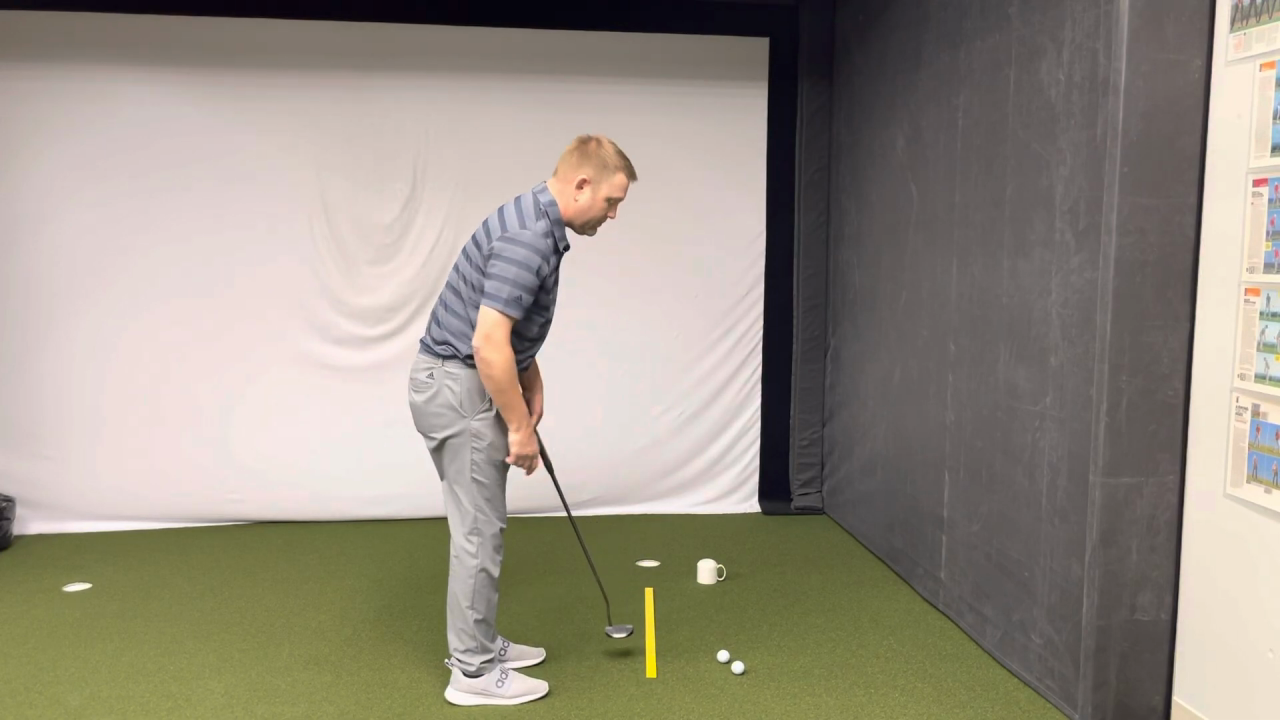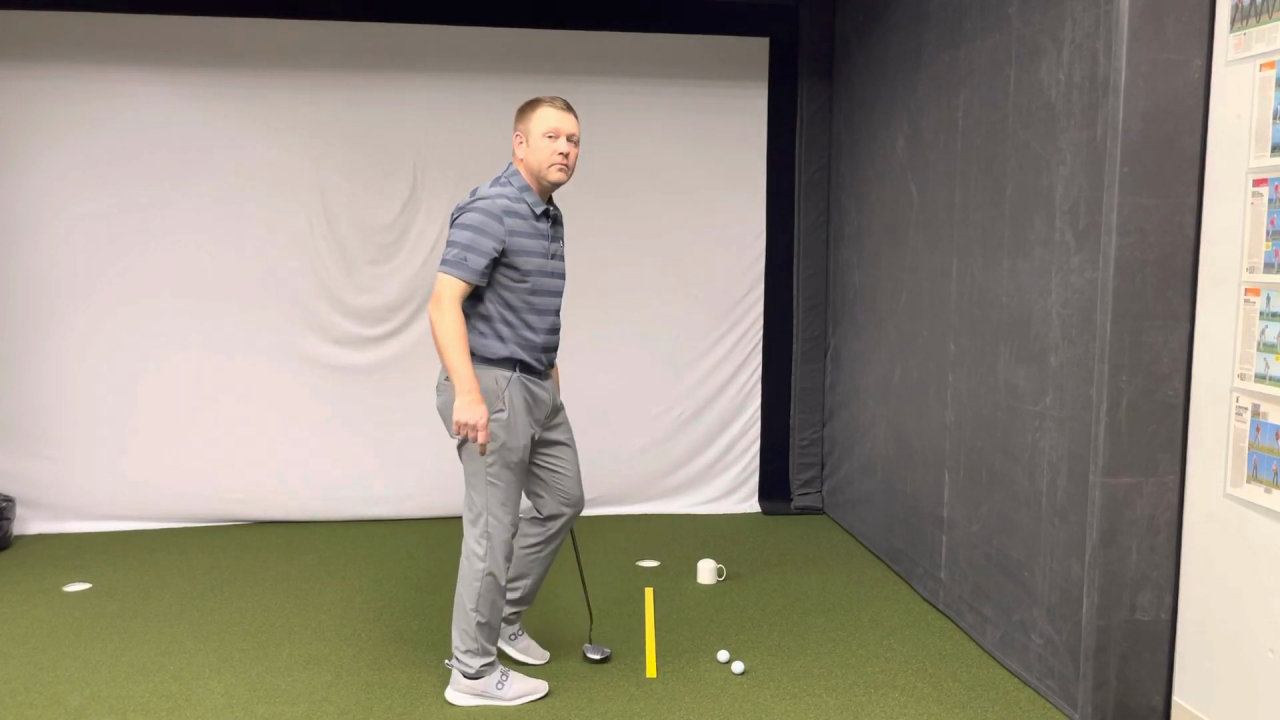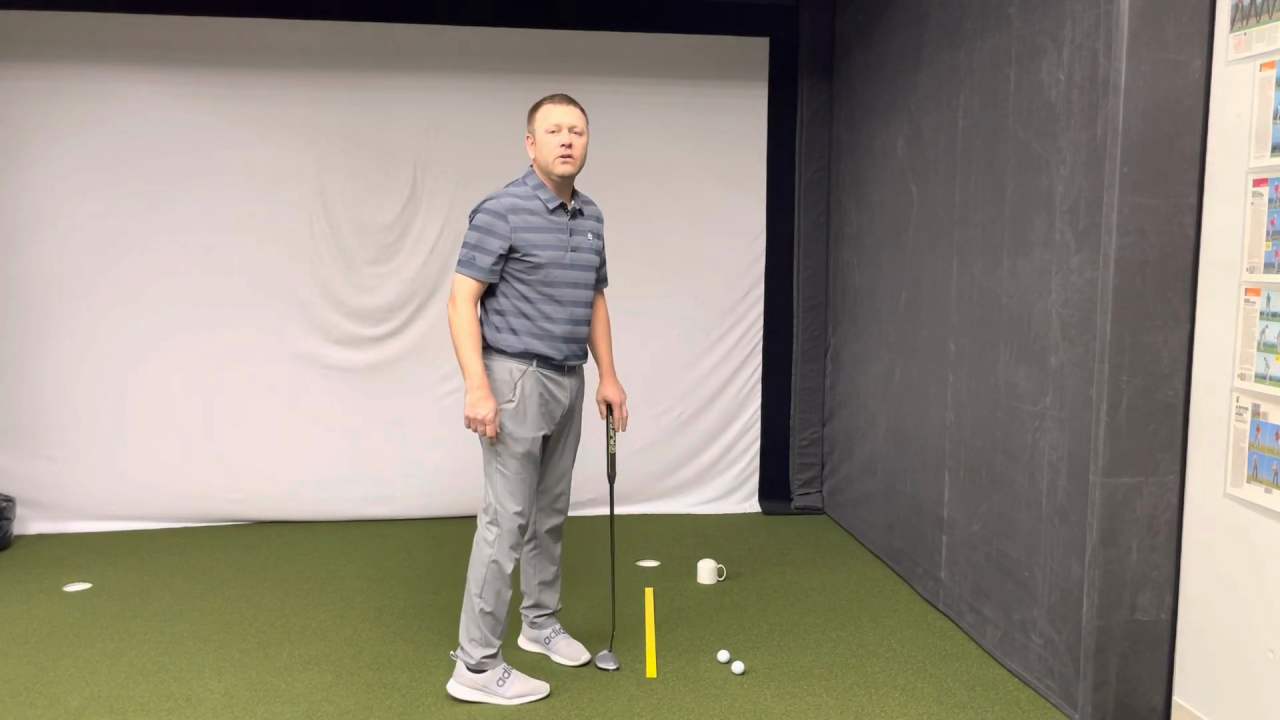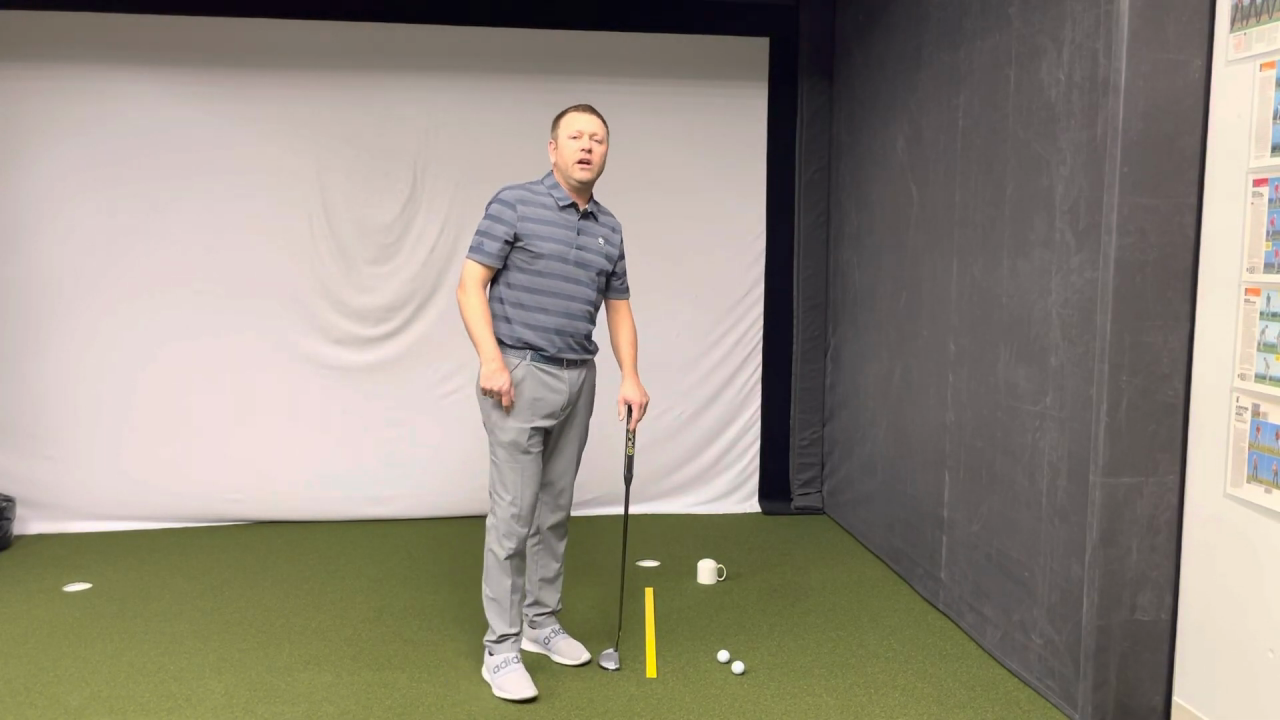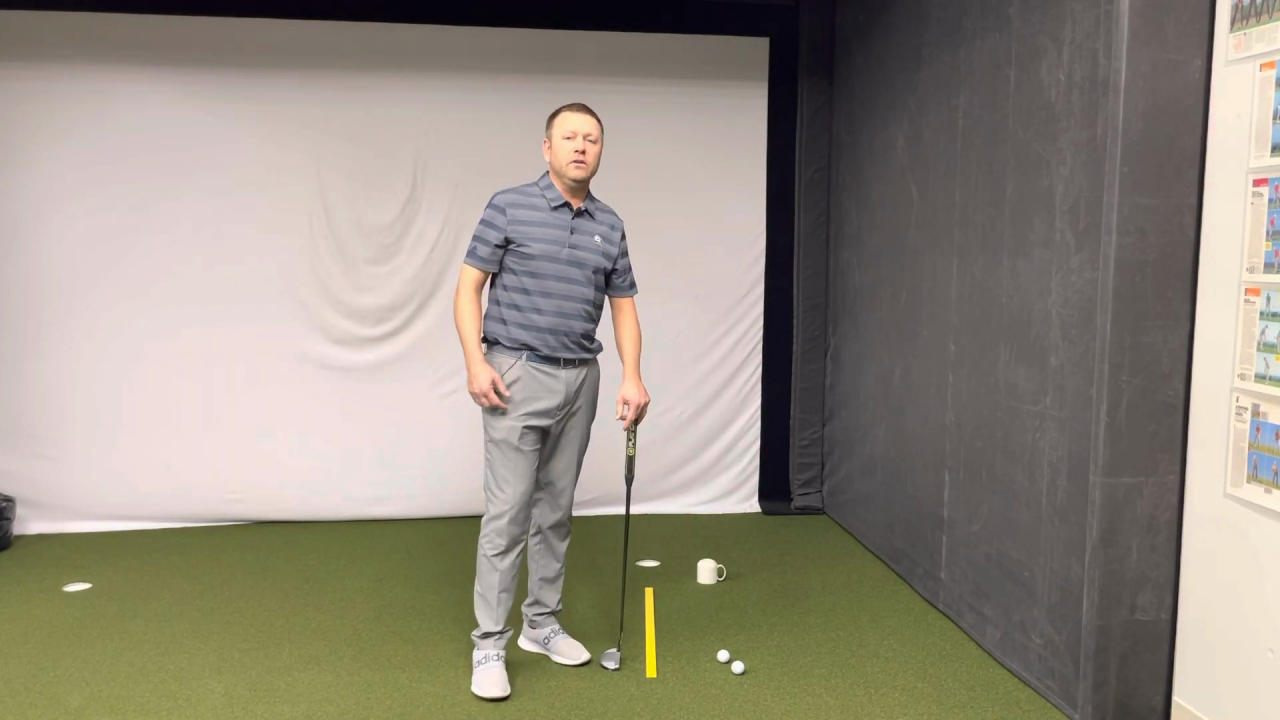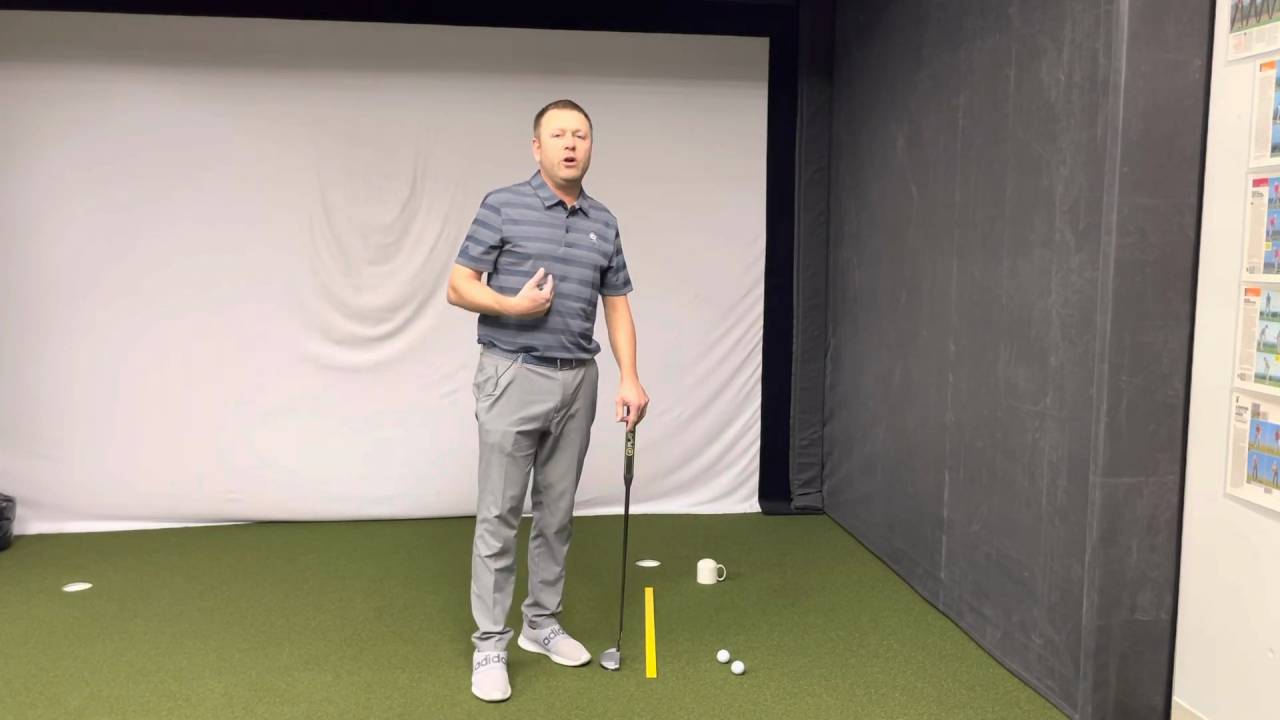
dt=0.5s
person 1, frame 1
left shoulder: (536, 221)
right shoulder: (527, 237)
right elbow: (488, 345)
left wrist: (533, 394)
right wrist: (520, 427)
left hip: (465, 384)
right hip: (459, 388)
left knee: (483, 524)
right knee: (479, 530)
left ankle: (480, 644)
right ankle: (473, 671)
person 1, frame 2
left shoulder: (550, 217)
right shoulder: (488, 209)
right elbow: (444, 303)
left wrist: (550, 373)
right wrist: (467, 392)
left hip: (539, 387)
right hip: (494, 388)
left knee: (564, 501)
right knee: (493, 530)
left ankle: (503, 618)
right ankle: (473, 672)
person 1, frame 3
left shoulder: (591, 216)
right shoulder: (501, 210)
right elbow: (462, 300)
left wrist: (608, 375)
right wrist: (477, 386)
left hip: (568, 384)
right hip: (516, 381)
left knee: (549, 515)
right knee: (506, 521)
left ankle: (540, 622)
right ankle: (476, 664)
person 1, frame 4
left shoulder: (609, 228)
right shoulder: (513, 203)
left elbow: (618, 307)
right elbow: (471, 283)
left wrist: (630, 377)
right wrist: (490, 358)
left hip: (576, 380)
right hip: (520, 375)
left knee: (553, 511)
right knee: (513, 513)
left ankle: (542, 622)
right ankle: (502, 646)
person 1, frame 5
left shoulder: (610, 225)
right shoulder: (508, 207)
left elbow: (623, 305)
right elbow: (469, 286)
left wrist: (632, 377)
right wrist: (476, 361)
left hip: (580, 382)
right hip: (517, 376)
left knee: (554, 510)
right knee: (507, 511)
left ankle: (542, 623)
right ankle: (489, 644)
person 1, frame 6
left shoulder: (604, 222)
right shoulder: (501, 207)
left elbow: (617, 304)
right elbow: (459, 286)
left wrist: (629, 378)
right wrist: (514, 305)
left hip: (577, 382)
right hip: (513, 377)
left knee: (556, 512)
right knee: (499, 514)
left ankle: (542, 623)
right ankle: (489, 644)
